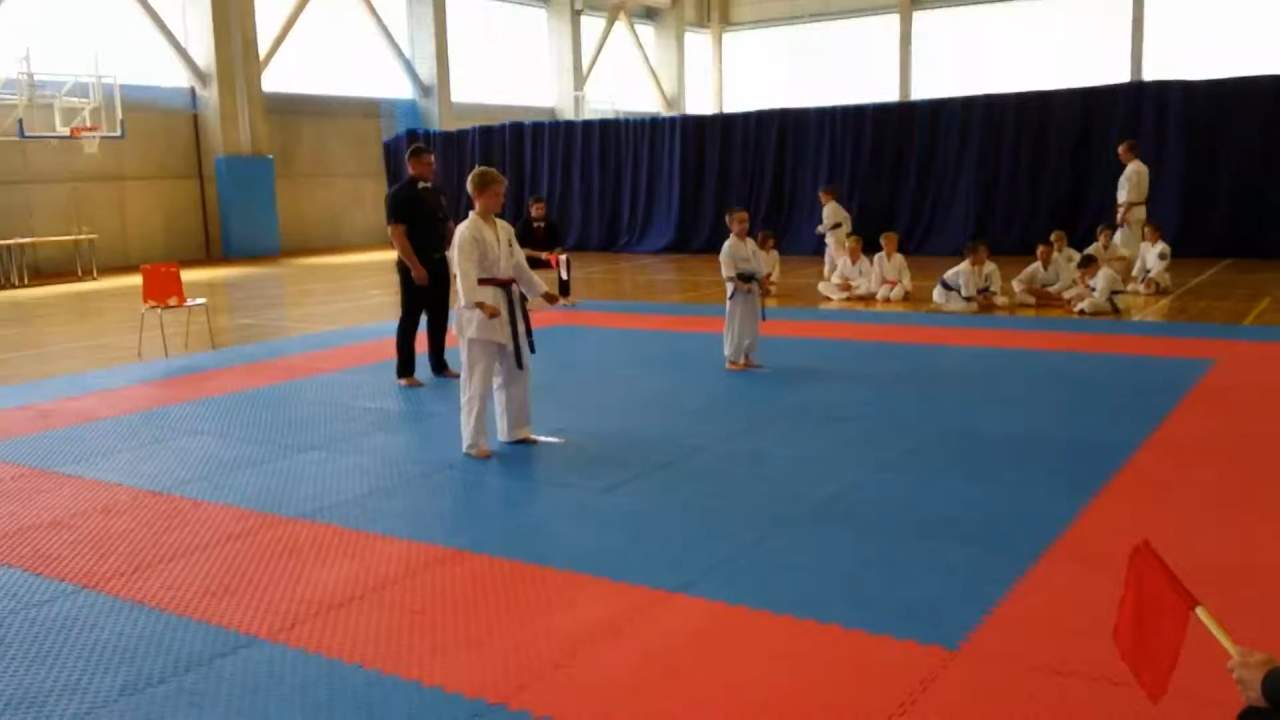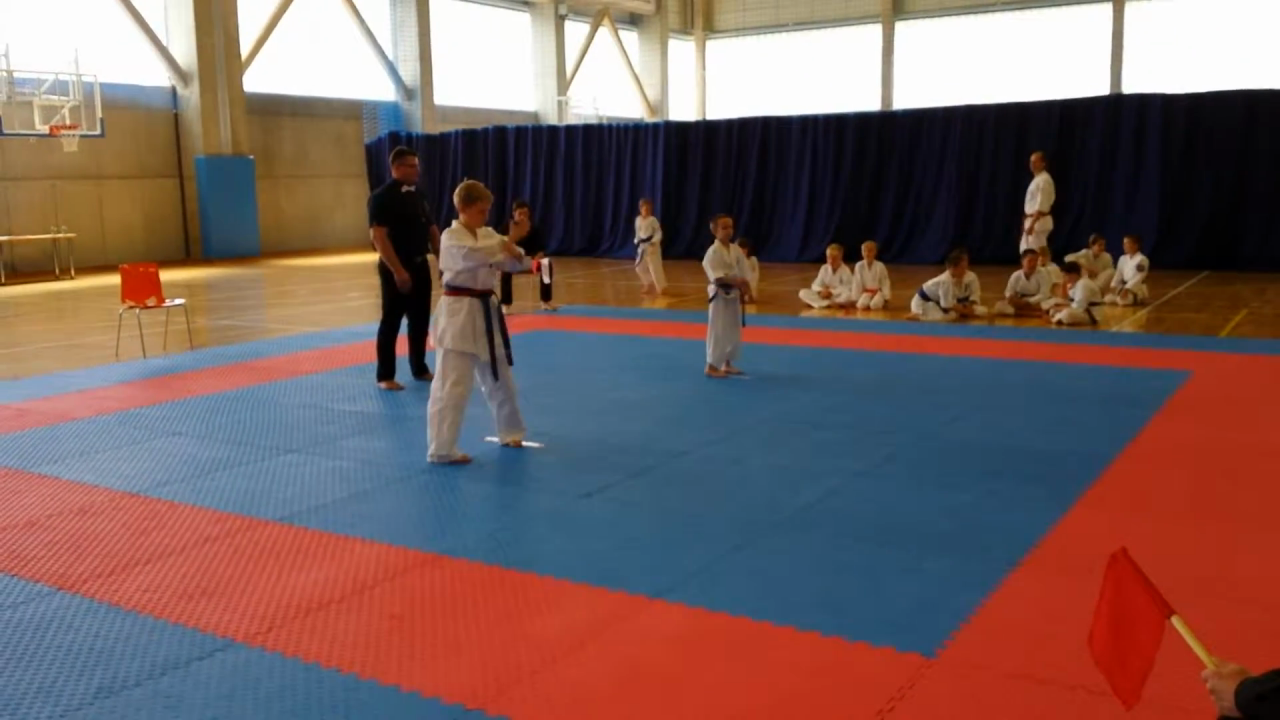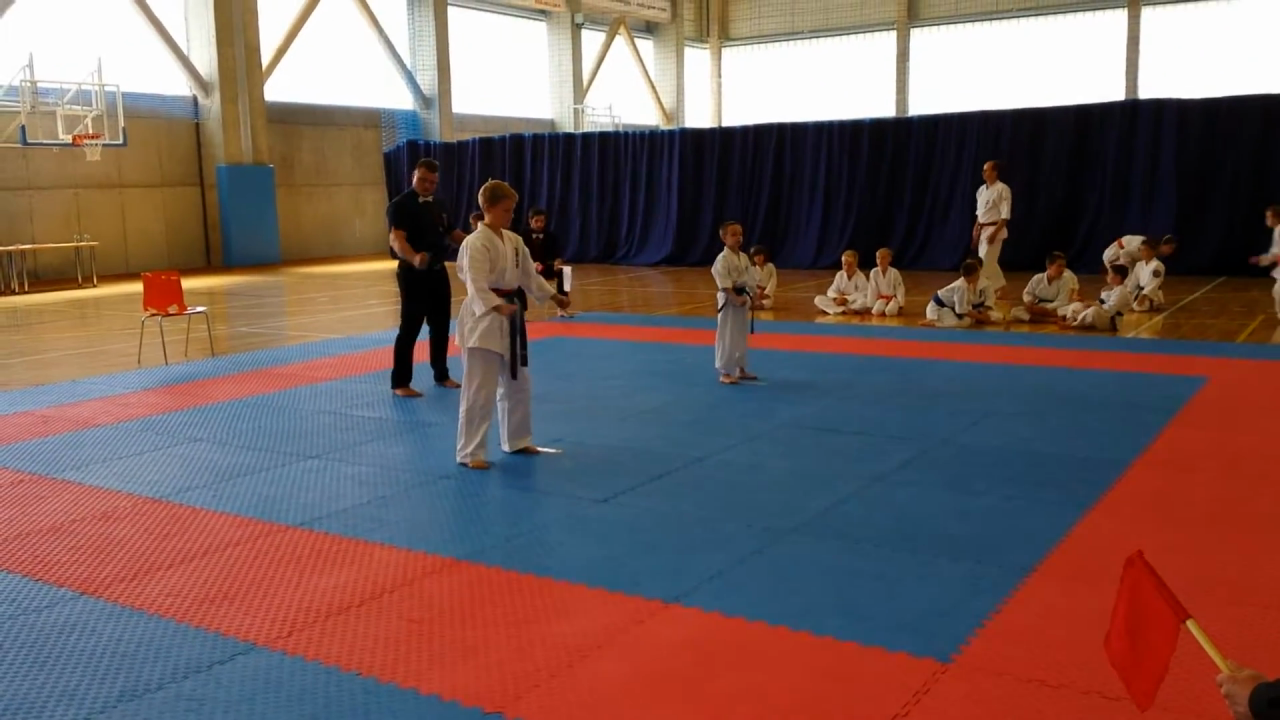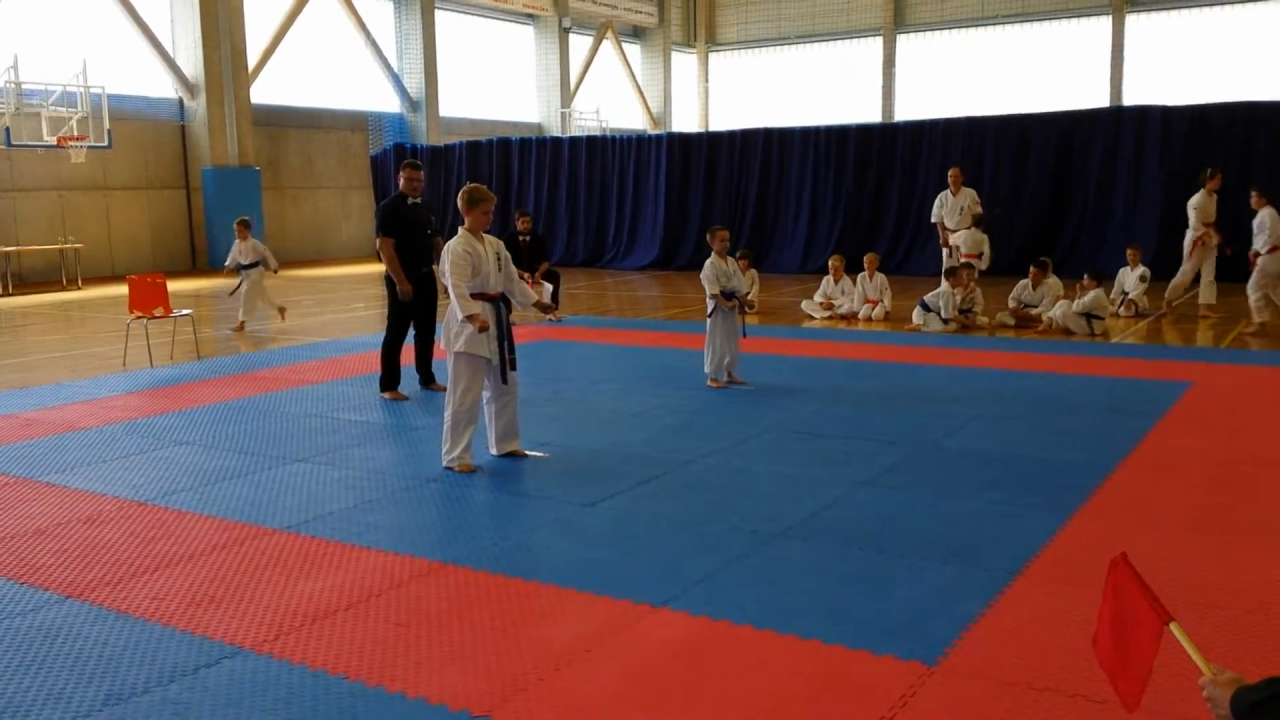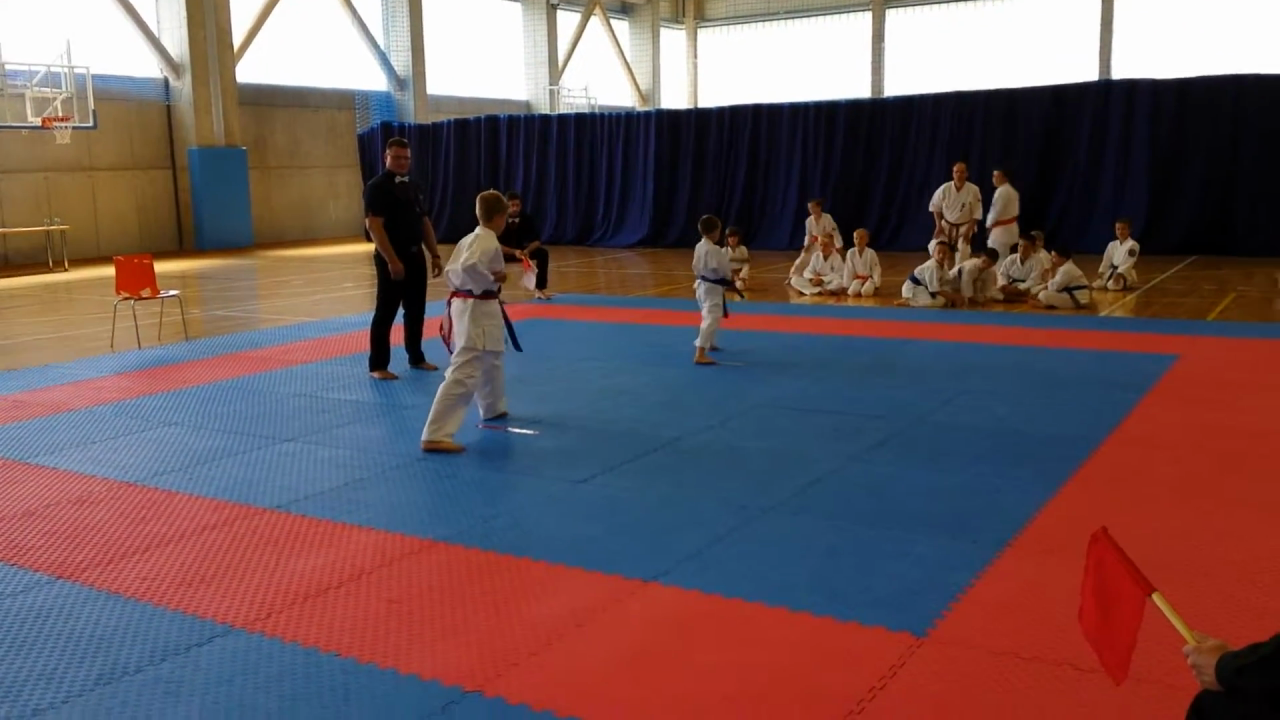
dt=1s
person 1, frame 1
left shoulder: (505, 229)
right shoulder: (467, 231)
left elbow: (519, 266)
right elbow: (465, 273)
left wrist: (542, 292)
right wrist: (480, 304)
left hip: (509, 303)
right hip: (480, 309)
left knee: (515, 373)
right knee: (478, 379)
left ankle: (514, 430)
right ankle: (474, 442)
person 1, frame 2
left shoulder: (488, 236)
right shoulder: (452, 238)
left elbow: (514, 263)
right elbow: (473, 254)
left wrist: (513, 247)
right wrist: (509, 241)
left hip: (486, 314)
right hip: (459, 316)
left knee: (500, 380)
right knee: (452, 387)
left ankle: (511, 432)
right ankle: (442, 449)
person 1, frame 3
left shoulder: (513, 240)
right shoulder: (477, 242)
left elbow: (530, 275)
right elbow: (476, 283)
left wrist: (552, 295)
right wrist: (498, 307)
left hip: (509, 317)
right hip: (483, 316)
left knee: (517, 384)
right knee: (480, 389)
left ankle: (516, 440)
right ankle: (470, 452)
person 1, frame 4
left shoulder: (495, 245)
right shoulder: (457, 247)
left elbow: (511, 280)
right elbow: (457, 288)
left wrist: (536, 302)
right wrist: (472, 317)
left hip: (496, 320)
right hip: (468, 325)
left knee: (504, 387)
right knee: (465, 393)
left ankle: (504, 443)
right ankle: (455, 456)
person 1, frame 5
left shoulder: (468, 239)
right shoulder: (488, 241)
left elbow: (452, 273)
right elbow: (469, 267)
left wrist: (490, 278)
right wrist: (491, 279)
left hip: (465, 305)
right hip: (479, 311)
left knee: (491, 360)
right knee: (463, 375)
left ankle: (493, 408)
right ankle: (435, 436)
person 2, frame 1
left shoulder: (435, 192)
right shoulder: (399, 194)
left elbow: (448, 227)
right elbow: (396, 234)
right wrist: (415, 267)
left hip: (439, 262)
right hip: (414, 266)
left knee: (439, 316)
right knee: (410, 319)
left ankle: (439, 366)
right ankle: (405, 373)
person 2, frame 2
left shoulder: (418, 196)
right shoulder: (382, 197)
left elbow: (432, 230)
right elbow: (378, 237)
right wrist: (397, 271)
left hip: (420, 266)
right hip: (396, 268)
left knee: (420, 319)
right knee: (391, 321)
left ankle: (420, 369)
right ankle: (385, 376)
person 2, frame 3
left shoulder: (437, 206)
right shoulder: (400, 205)
left elbow: (452, 234)
right elbow: (396, 240)
right wrist: (414, 258)
left hip: (437, 272)
right hip: (413, 274)
left knee: (440, 325)
right knee: (409, 327)
left ankle: (441, 375)
right ankle: (400, 382)
person 2, frame 4
left shoulder: (424, 208)
right shoulder: (389, 208)
left elbow: (436, 242)
right elbow: (384, 248)
right wrist: (400, 282)
left hip: (426, 277)
right hip: (402, 280)
left knee: (426, 330)
right knee: (396, 333)
left ankle: (427, 378)
right ankle: (388, 386)
person 2, frame 5
left shoulder: (412, 187)
right shoulder: (377, 187)
left elbow: (424, 223)
right elbow: (373, 227)
left wrist: (435, 255)
right wrist: (392, 260)
left hip: (415, 256)
right hip: (391, 259)
left knee: (416, 310)
right knee: (386, 312)
left ankle: (416, 357)
right ankle: (377, 365)
